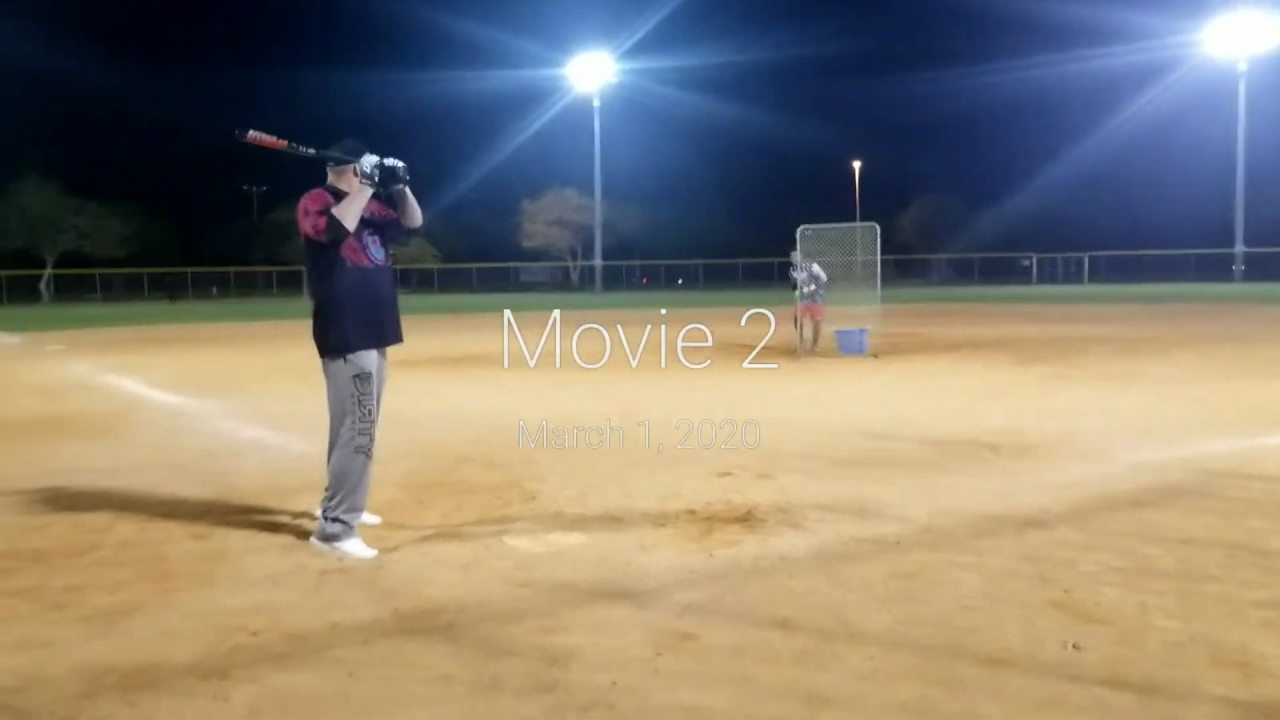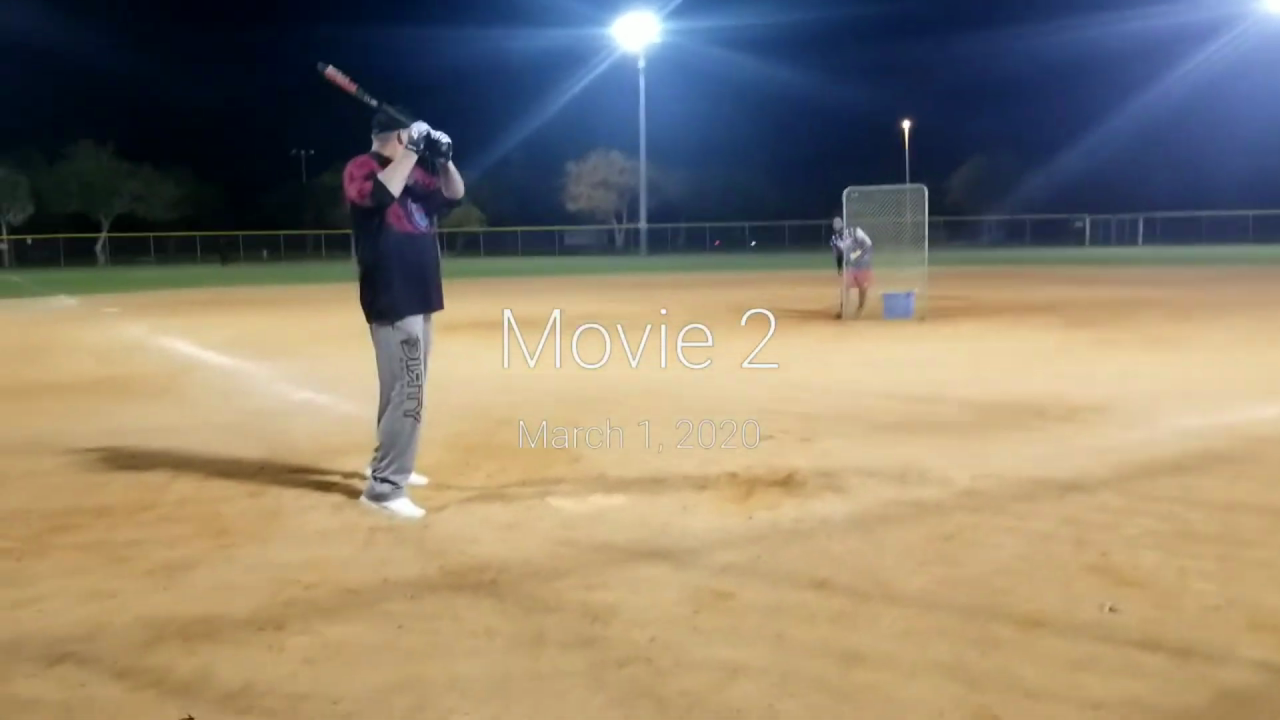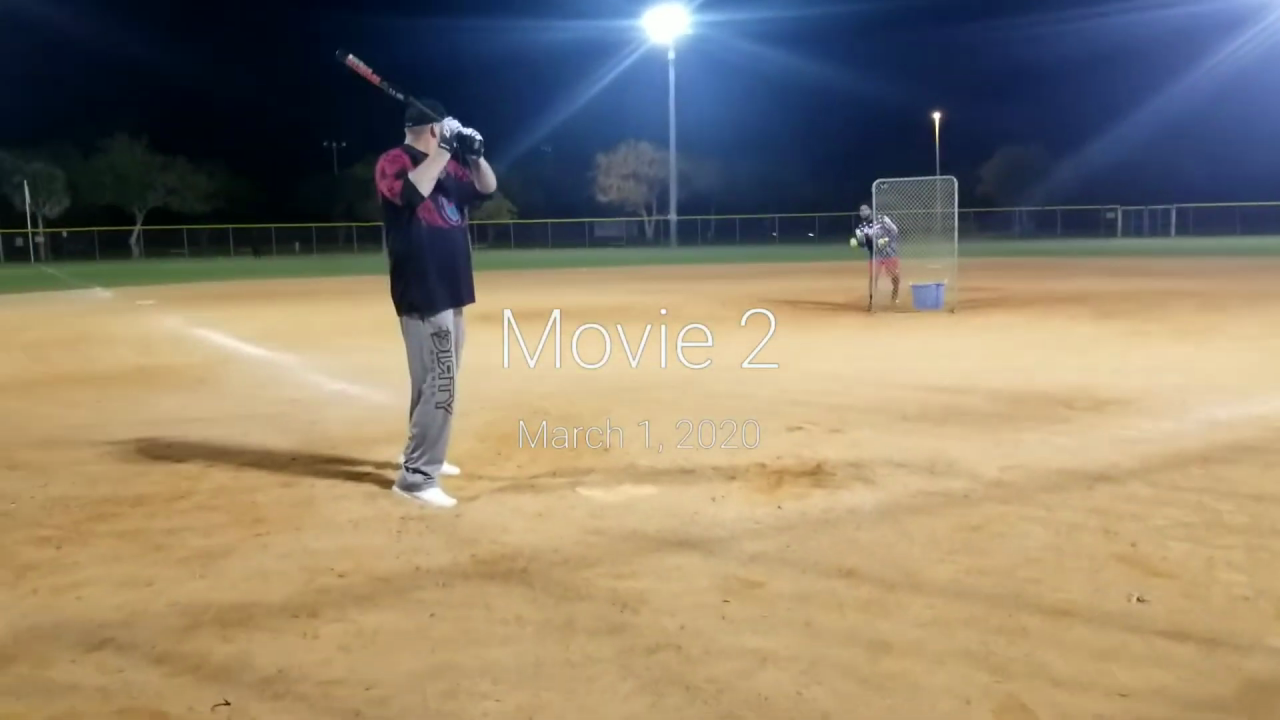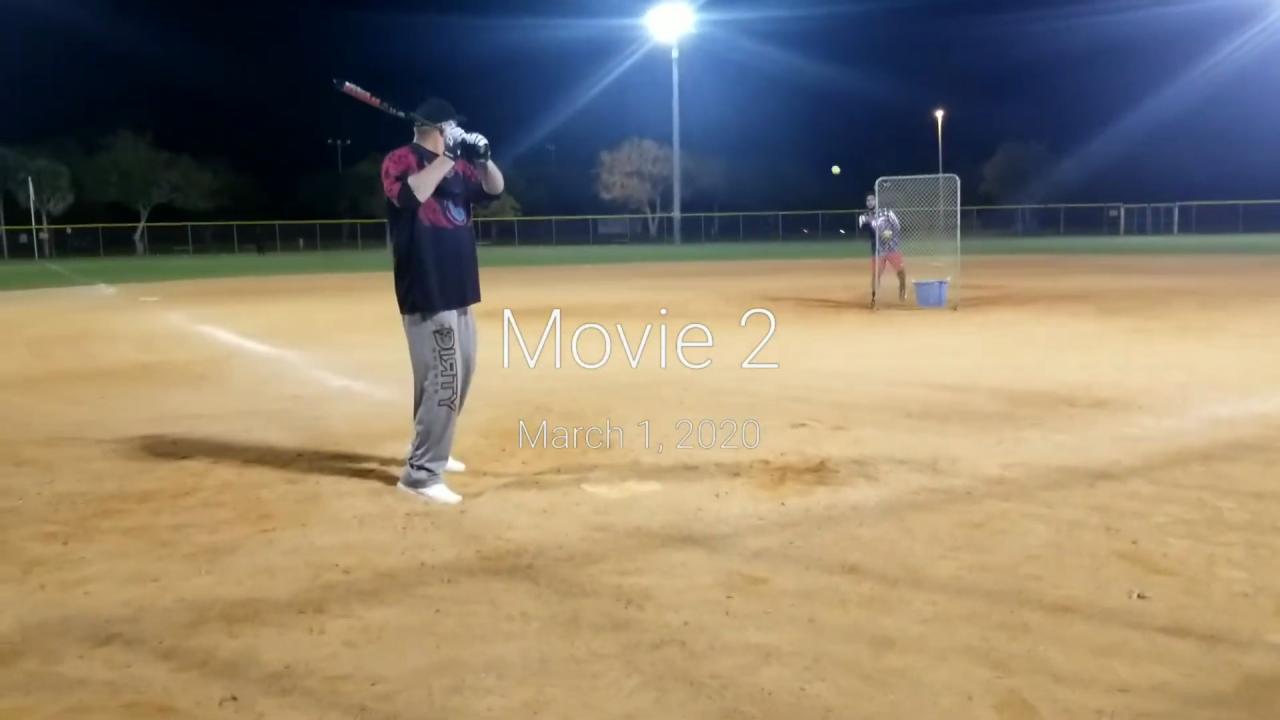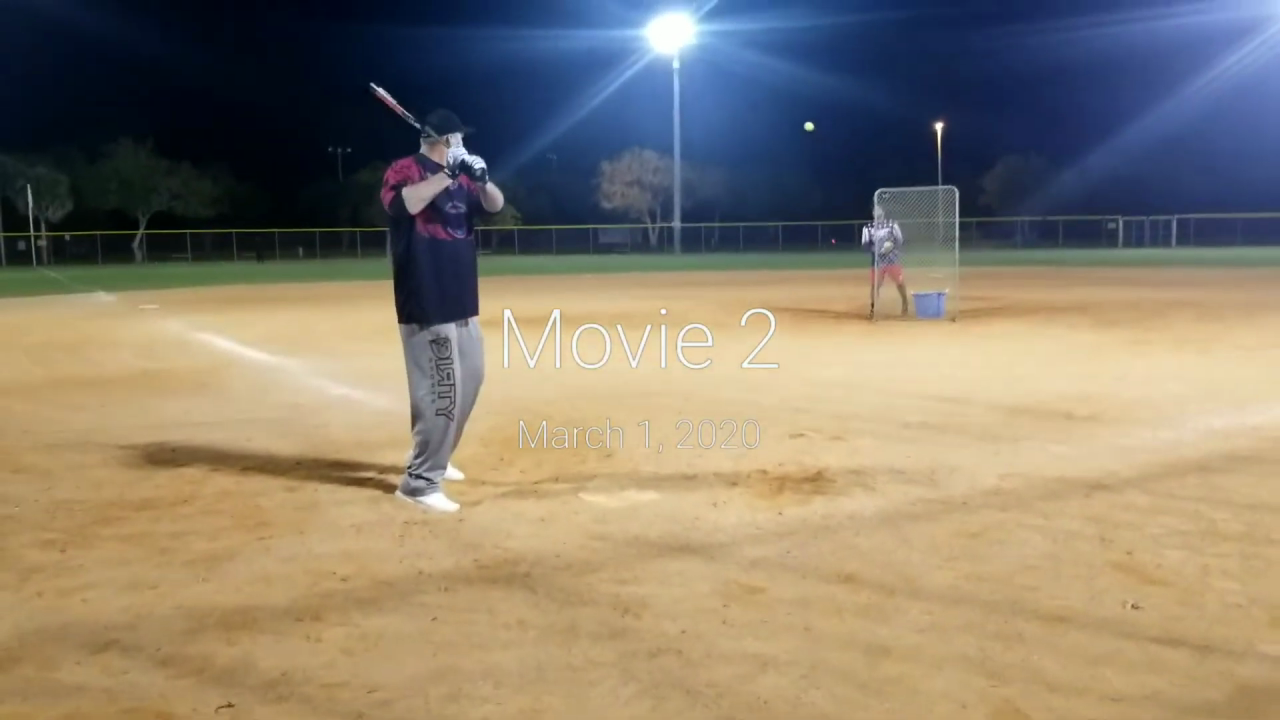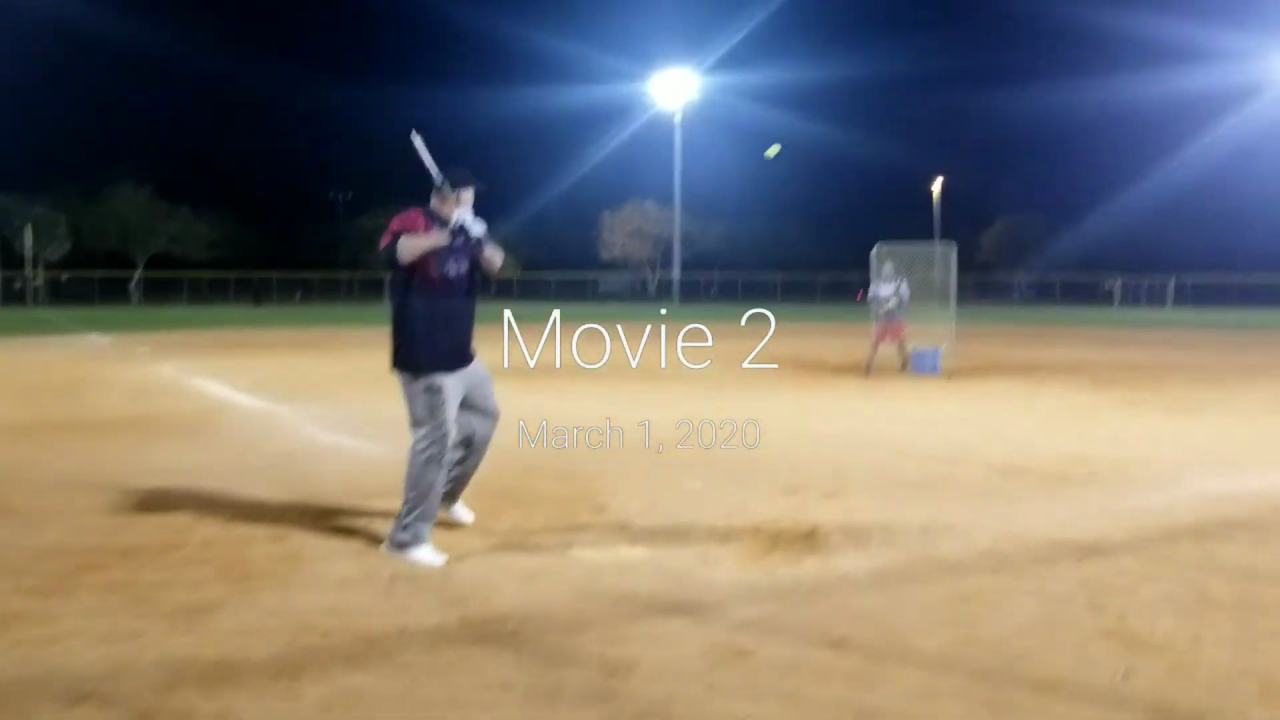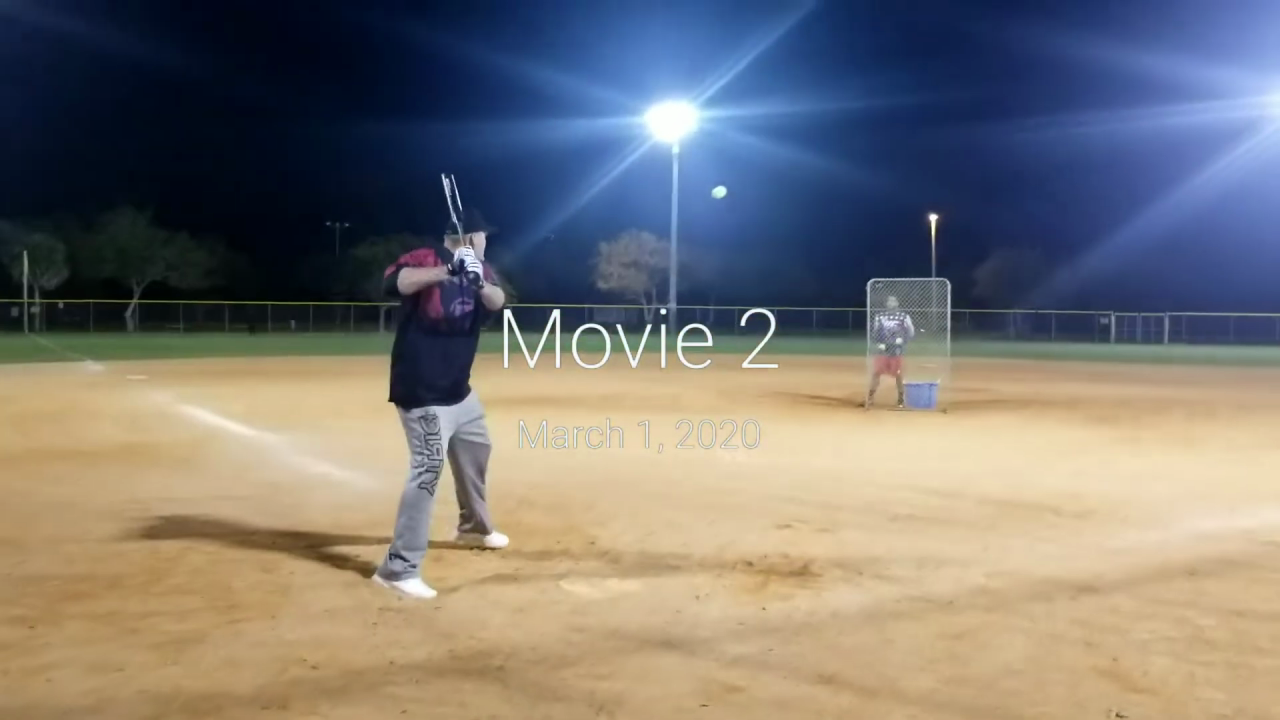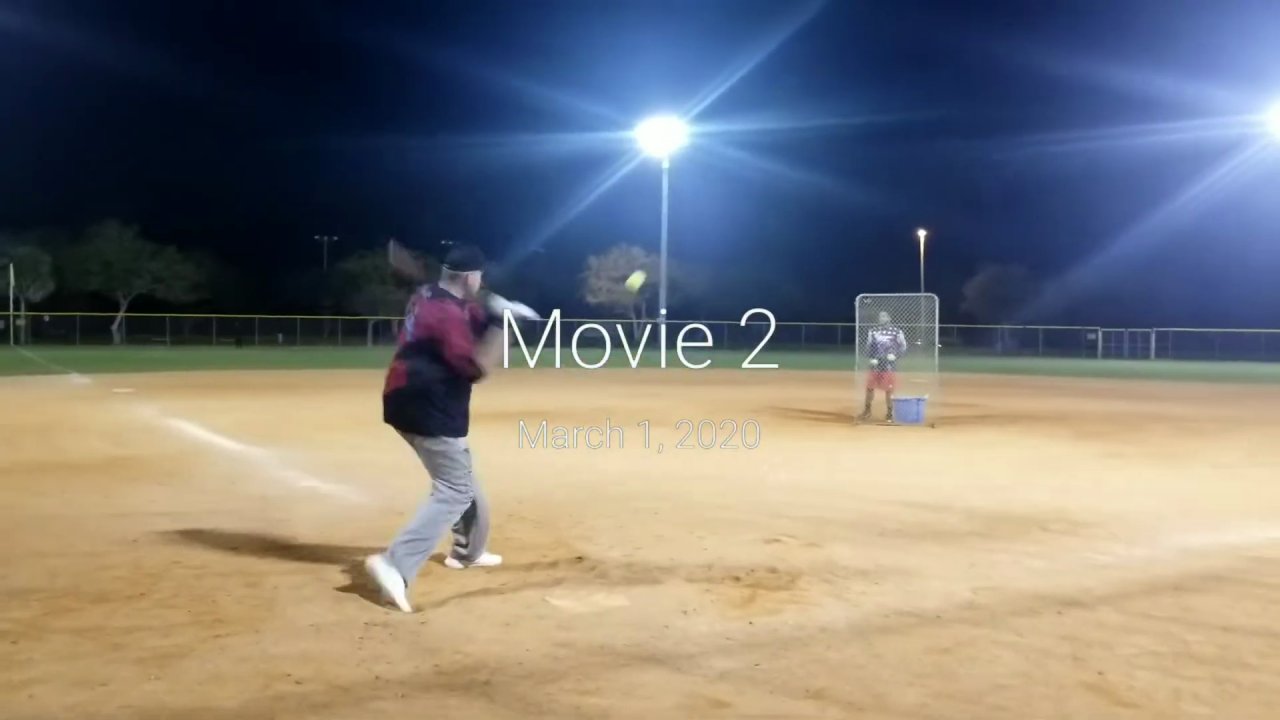
dt=0.2s
person 1, frame 1
left shoulder: (370, 206)
right shoulder: (316, 202)
left elbow: (412, 223)
right elbow: (335, 229)
left wrist: (399, 185)
right wrist: (366, 185)
left hip: (374, 331)
right hip: (345, 334)
left knee: (359, 424)
right knee: (357, 428)
left ankle: (340, 503)
right ankle: (334, 526)
person 1, frame 2
left shoulder: (413, 173)
right shoulder: (362, 167)
left elbow: (453, 195)
right elbow: (381, 194)
left wrist: (442, 157)
right wrist: (413, 152)
left hip: (419, 297)
right hip: (391, 300)
left knee: (406, 388)
right knee: (406, 391)
left ankle: (388, 463)
right ankle: (384, 486)
person 1, frame 3
left shoulder: (446, 165)
right shoulder: (394, 161)
left elbow: (485, 188)
right elbow: (410, 193)
left wrist: (474, 153)
right wrist: (443, 149)
left hip: (451, 290)
right hip: (421, 293)
left knee: (440, 380)
right knee: (438, 383)
left ankle: (423, 454)
right ankle: (416, 477)
person 1, frame 4
left shoulder: (456, 164)
right shoulder: (402, 160)
left elbow: (494, 189)
right elbow: (408, 195)
left wrist: (482, 157)
right wrist: (447, 157)
left hip: (459, 290)
right hip: (426, 292)
left knee: (460, 372)
right knee: (443, 380)
left ankle: (430, 449)
right ankle: (421, 473)
person 1, frame 5
left shoulder: (461, 175)
right shoulder: (406, 170)
left elbow: (495, 205)
right elbow: (400, 205)
left wrist: (481, 179)
right wrist: (447, 175)
left hip: (462, 301)
right hip: (427, 304)
left knee: (469, 377)
right knee: (441, 390)
left ankle: (434, 456)
right ankle: (420, 482)
person 1, frame 6
left shoulder: (468, 229)
right shoulder: (414, 221)
left elbow: (494, 264)
right elbow: (392, 252)
left wrist: (479, 242)
right wrist: (446, 234)
left hip: (461, 352)
right hip: (425, 355)
left knee: (484, 416)
right knee: (434, 438)
left ankle: (445, 496)
right ankle: (408, 536)
person 1, frame 7
left shoulder: (473, 272)
right shoulder: (423, 261)
left elbow: (495, 302)
right elbow: (393, 282)
left wrist: (479, 278)
right wrist: (448, 268)
left hip: (456, 387)
right hip: (421, 389)
left knee: (477, 447)
right knee: (427, 468)
left ankle: (474, 526)
right ankle: (398, 568)
person 1, frame 8
left shoulder: (431, 294)
right shoulder: (449, 310)
left elbow: (475, 314)
right elbow: (476, 367)
left wrist: (499, 312)
right wrist: (497, 320)
left hip: (406, 408)
right hip: (434, 415)
left knee: (460, 479)
right knee: (451, 493)
left ankle: (469, 549)
right ankle: (391, 562)
